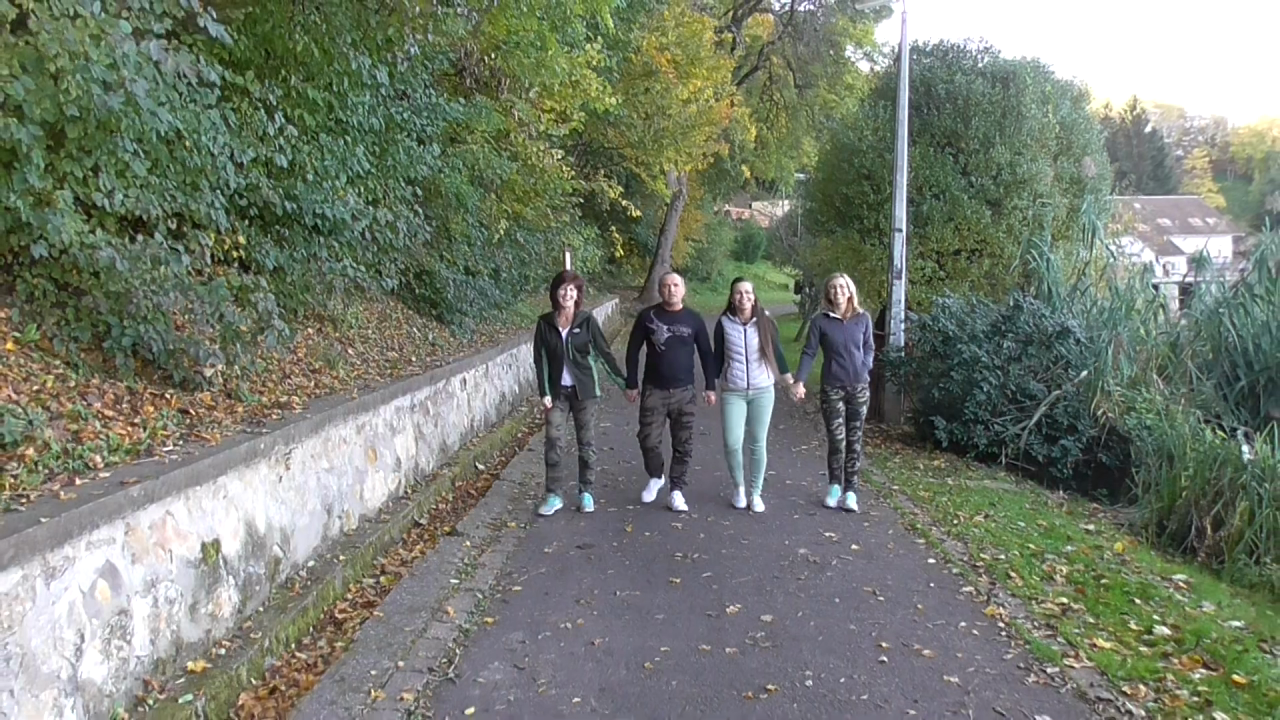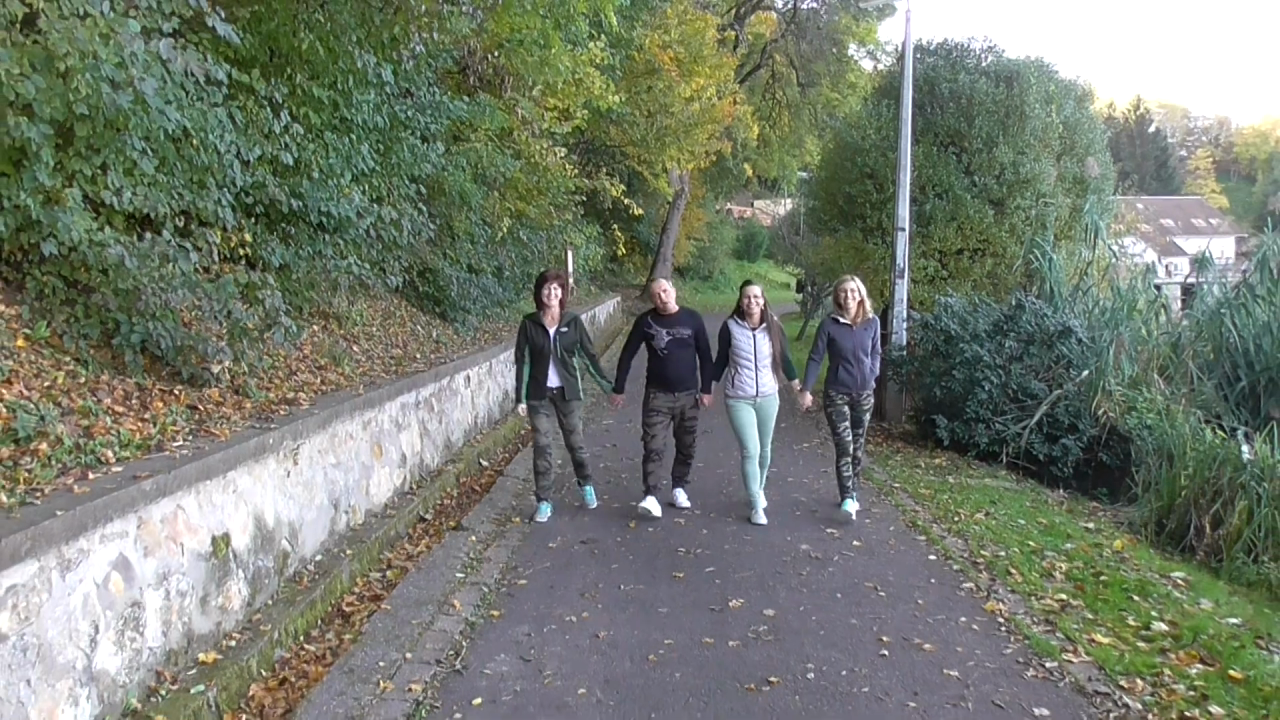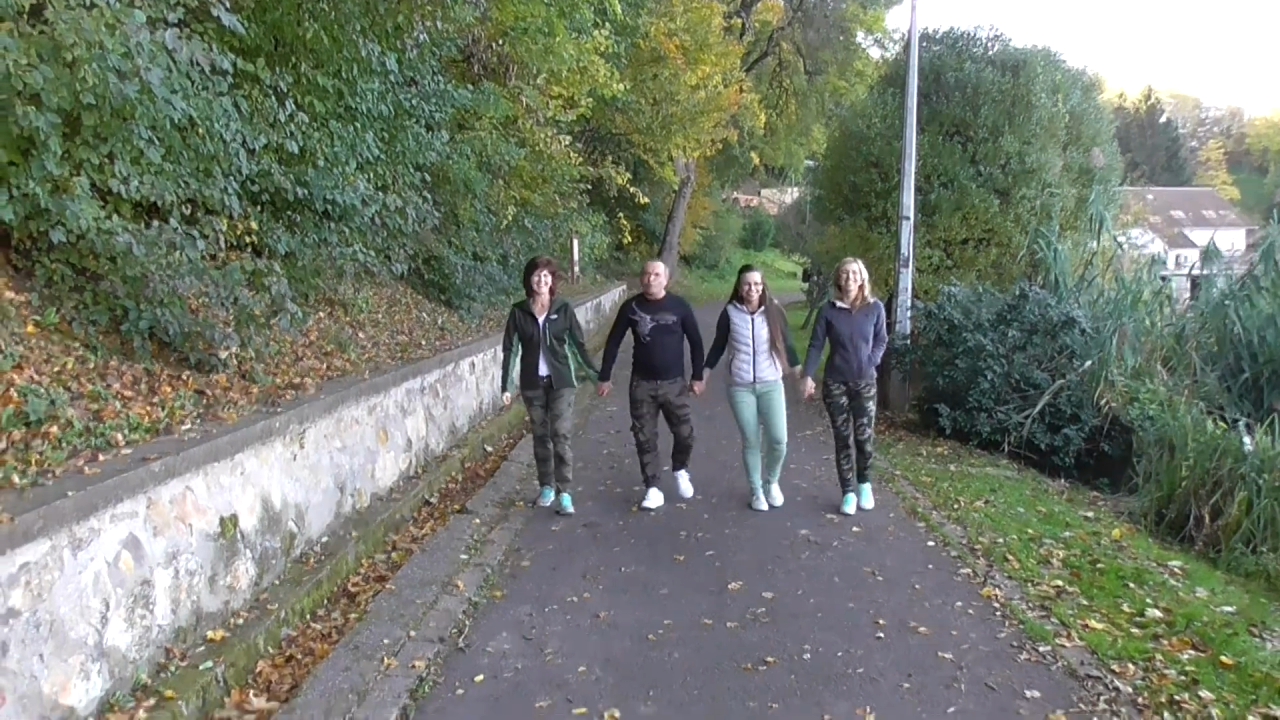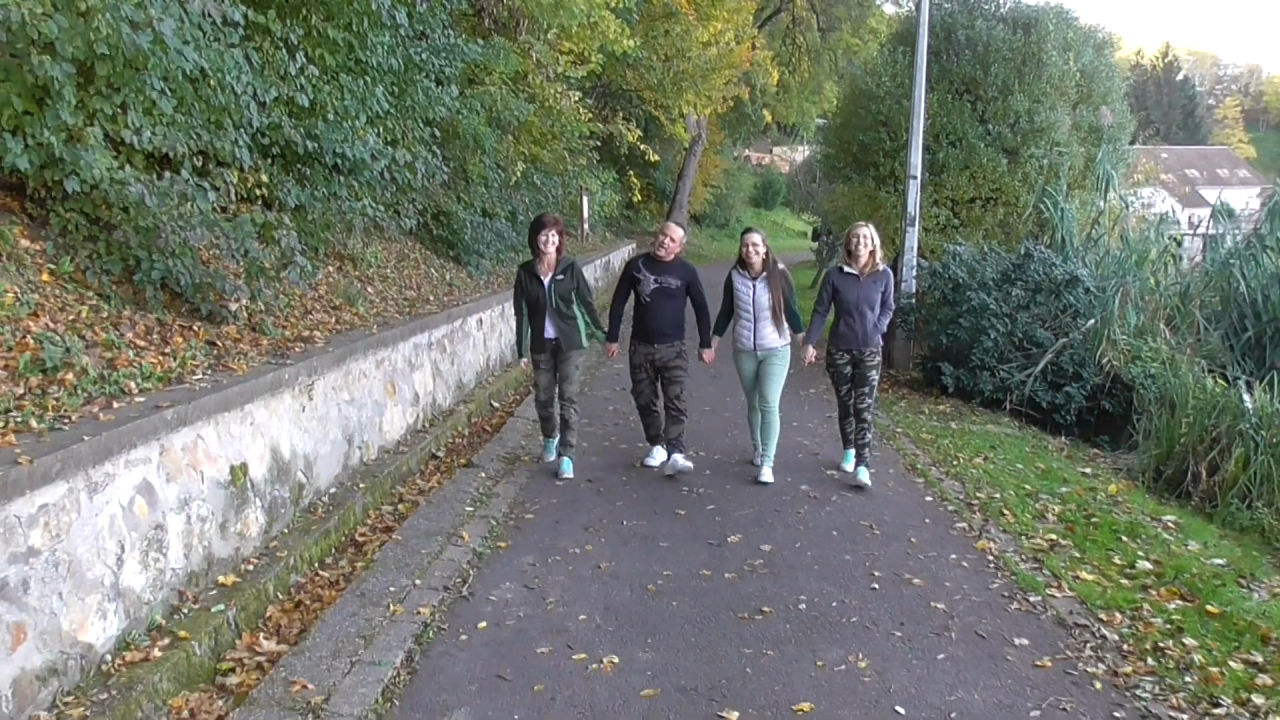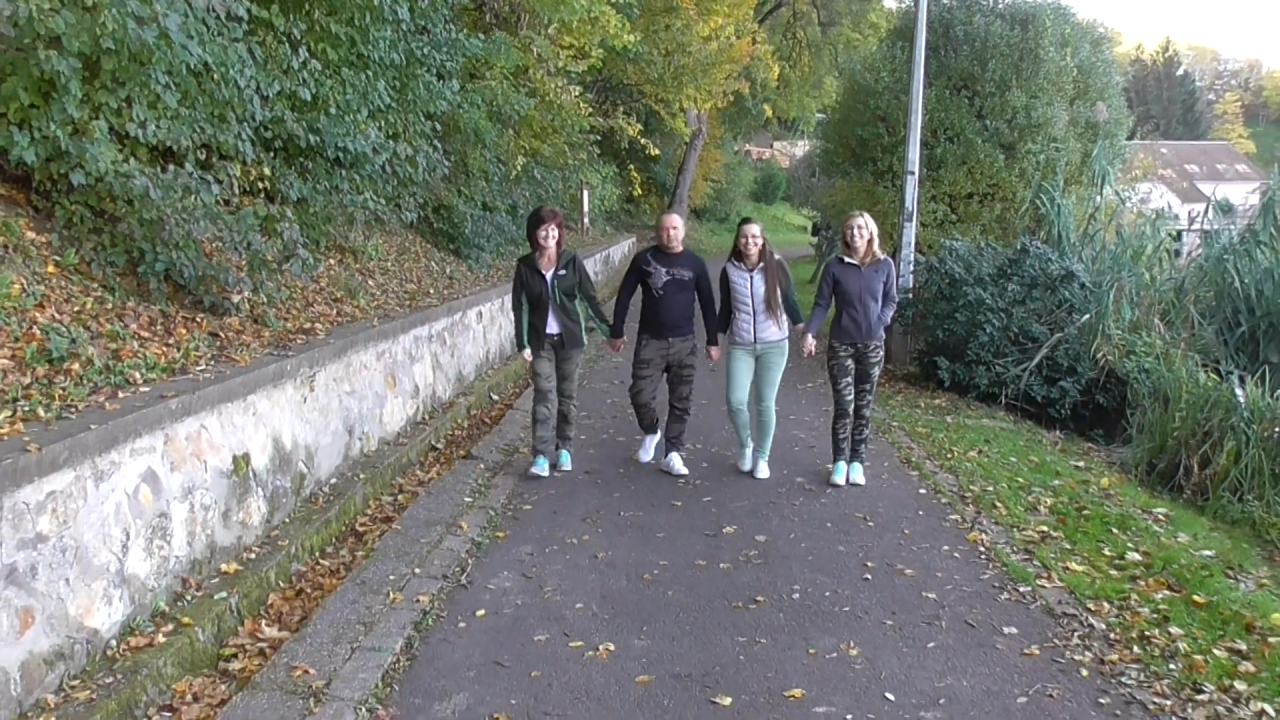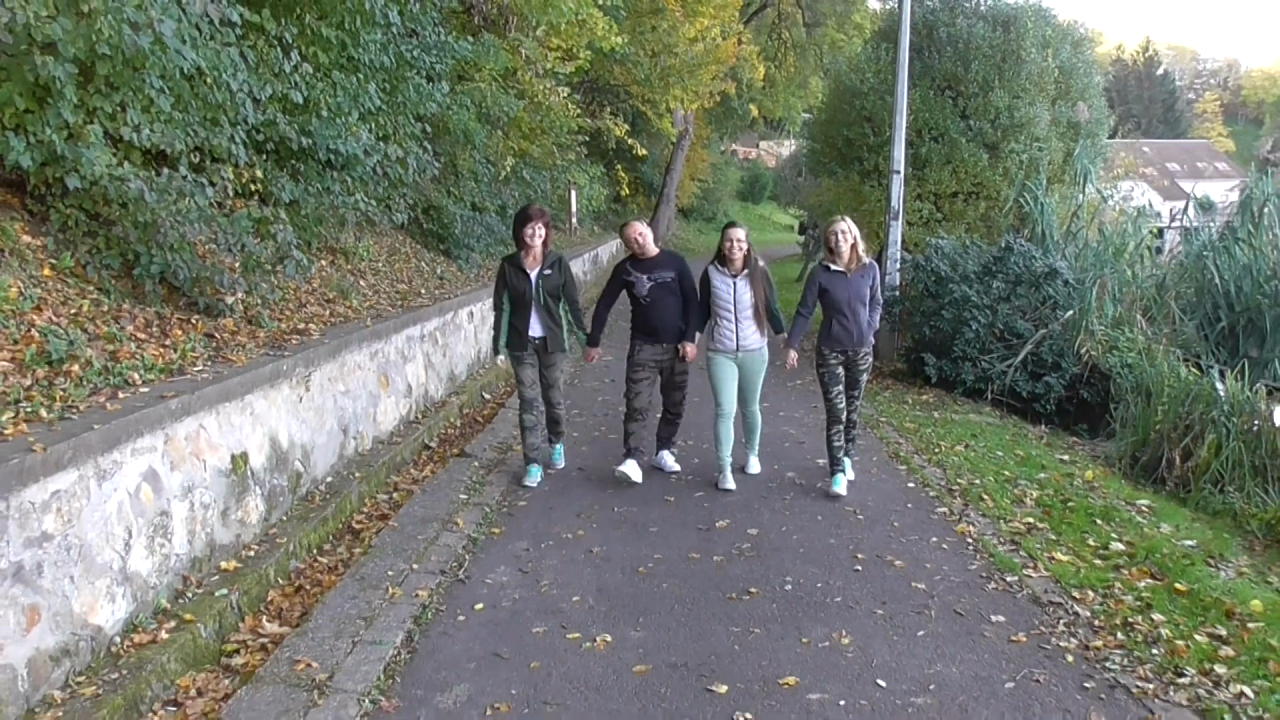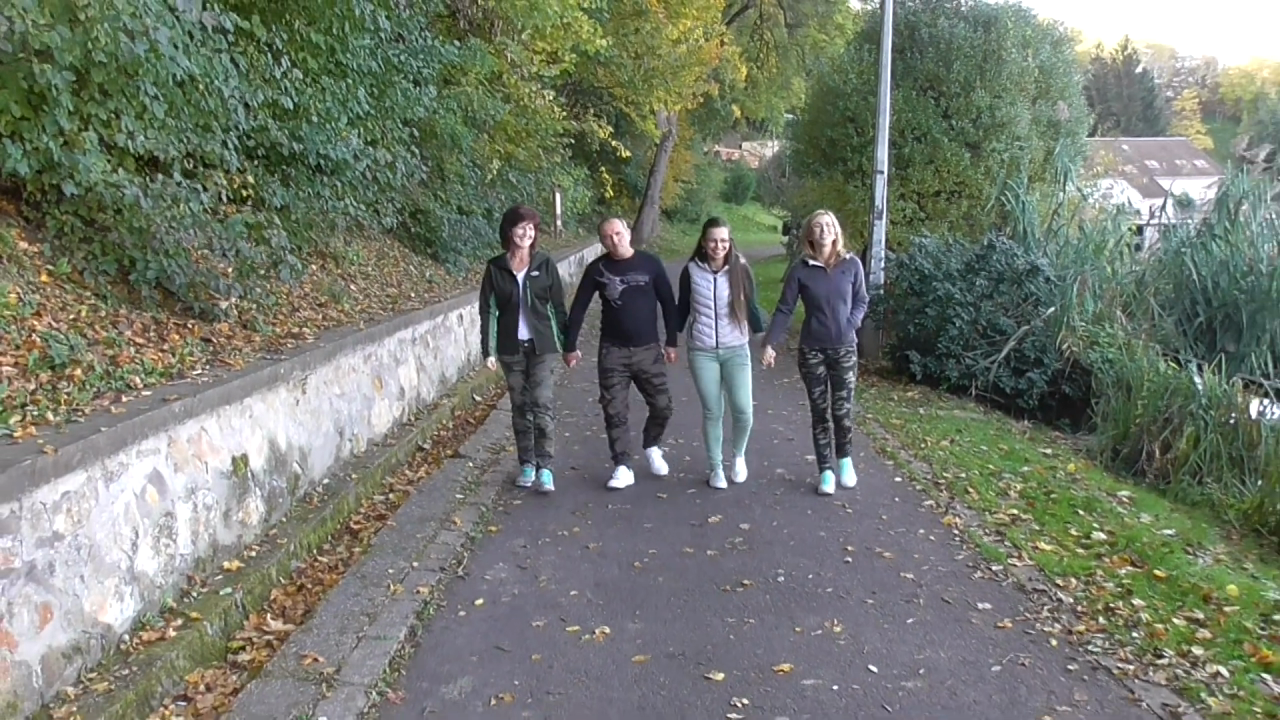
dt=0.4s
person 1, frame 1
left shoulder: (587, 321)
right shoulder: (545, 323)
left elbow: (604, 353)
right elbow: (540, 360)
left wrist: (624, 383)
right wrist: (544, 392)
left hip: (585, 390)
right hip: (557, 391)
left knee: (585, 442)
right knee: (553, 440)
left ankle: (585, 491)
right ankle: (553, 495)
person 1, frame 2
left shoulder: (573, 322)
right shoulder: (529, 324)
left elbow: (589, 355)
right elbow: (522, 361)
left wrist: (608, 386)
right wrist: (520, 397)
left hip: (568, 392)
right hip: (538, 395)
left knee: (575, 443)
right knee: (542, 447)
left ankle: (586, 485)
right ankle: (543, 502)
person 1, frame 3
left shoulder: (564, 308)
right shoulder: (519, 312)
left elbow: (578, 344)
right elbow: (510, 349)
left wrist: (595, 375)
right wrist: (506, 385)
left hip: (562, 381)
right hip: (532, 383)
left knee: (561, 434)
right knee: (541, 436)
left ankle: (564, 493)
right ankle: (546, 486)
person 1, frame 4
left shoulder: (571, 267)
right shoulder: (525, 272)
left elbow: (586, 304)
right elbow: (521, 313)
left wrist: (603, 337)
right wrist: (522, 350)
left hip: (571, 343)
right hip: (541, 345)
left knee: (569, 399)
right knee: (543, 399)
left ankle: (566, 456)
right ankle: (550, 437)
person 1, frame 5
left shoulder: (572, 261)
right shoulder: (525, 266)
left elbow: (589, 298)
right elbow: (520, 307)
left wrist: (610, 331)
right wrist: (522, 343)
left hip: (570, 338)
right hip: (540, 340)
left knee: (567, 395)
right knee: (543, 394)
left ankle: (563, 448)
right ankle: (541, 456)
person 1, frame 6
left shoulder: (558, 263)
right shoulder: (509, 266)
left elbow: (572, 303)
right elbow: (501, 308)
left wrist: (585, 339)
right wrist: (498, 346)
left hip: (553, 342)
right hip: (522, 344)
left knee: (554, 399)
right knee: (529, 402)
left ankle: (556, 442)
right ankle: (533, 464)
person 1, frame 7
left shoulder: (545, 264)
right shoulder: (495, 268)
left elbow: (558, 305)
right elbow: (487, 310)
left wrist: (568, 343)
right wrist: (488, 349)
left hip: (542, 345)
right hip: (511, 347)
left knee: (542, 404)
right knee: (520, 407)
left ankle: (545, 468)
right ankle: (527, 464)
person 2, frame 1
left shoulder: (863, 318)
right shoulder: (820, 320)
right elbow: (809, 352)
left wrist: (864, 367)
right wrist: (799, 380)
left hip: (859, 387)
right hip: (832, 387)
left knee: (854, 441)
right knee: (836, 440)
left ankle: (850, 491)
right ankle: (834, 485)
person 2, frame 2
left shoulder: (872, 323)
right shoulder: (828, 325)
right elbow: (815, 358)
left wrist: (872, 374)
right wrist: (806, 389)
left hip: (864, 393)
right hip: (836, 394)
left knee: (857, 447)
right knee: (844, 447)
left ankle: (851, 492)
right ankle: (847, 500)
person 2, frame 3
left shoulder: (875, 308)
right shoulder: (828, 310)
left elbow: (881, 340)
right elbow: (816, 345)
left wrist: (872, 362)
right wrist: (807, 376)
left hip: (865, 382)
right hip: (835, 382)
left knee: (864, 437)
right knee: (843, 439)
left ankle: (864, 483)
right ankle: (848, 493)
person 2, frame 4
left shoulder: (884, 275)
right shoulder: (834, 274)
left elbow: (888, 308)
right elbow: (820, 311)
left wrist: (877, 329)
right wrist: (809, 343)
left hip: (870, 351)
right hip: (839, 350)
left knee: (864, 408)
right knee: (845, 405)
left ankle: (862, 466)
right ankle: (849, 450)
person 2, frame 5
left shoulder: (884, 265)
right shoulder: (835, 266)
left elbow: (891, 300)
right elbow: (822, 304)
left wrist: (880, 322)
right wrist: (809, 333)
left hip: (872, 345)
right hip: (841, 344)
left knee: (863, 406)
right knee: (844, 404)
left ankle: (856, 461)
right ankle: (839, 462)
person 2, frame 6
left shoulder: (870, 268)
right shoulder: (820, 273)
left elbow: (876, 304)
right elbow: (804, 312)
left wrist: (870, 328)
right wrist: (792, 346)
left hip: (862, 350)
right hip: (830, 351)
left knee: (852, 409)
right knee: (836, 412)
left ankle: (845, 457)
right ankle: (837, 474)
person 2, frame 7
left shoulder: (851, 265)
right shoulder: (800, 270)
left elbow: (861, 301)
right elbow: (784, 309)
left wrist: (851, 325)
right wrist: (770, 343)
left hip: (845, 349)
right hip: (812, 350)
left knee: (842, 410)
right knee: (820, 413)
left ankle: (844, 458)
right ankle: (826, 470)
person 3, frame 1
left shoulder: (765, 322)
right shoulder: (724, 323)
left elbow: (777, 353)
right elbow: (718, 357)
left wrist: (791, 383)
left hip: (762, 391)
right hip: (732, 392)
left knee: (758, 444)
right knee: (732, 443)
left ankle: (756, 493)
right ankle: (738, 486)
person 3, frame 2
left shoulder: (773, 326)
right shoulder: (730, 327)
left elbow: (784, 359)
right elbow: (721, 360)
left wrist: (799, 389)
left hip: (768, 397)
right hip: (738, 399)
left knee: (764, 449)
right knee: (750, 450)
left ankle: (758, 489)
right ankle: (755, 506)
person 3, frame 3
left shoulder: (774, 311)
right shoulder: (729, 313)
left elbow: (787, 344)
right elbow: (718, 346)
left wrist: (800, 375)
right wrist: (703, 376)
left hip: (771, 385)
right hip: (740, 387)
left knee: (779, 438)
right knee: (751, 441)
left ankle: (772, 481)
right ankle: (757, 492)
person 3, frame 4
left shoulder: (779, 274)
right shoulder: (734, 276)
left elbow: (791, 310)
right elbow: (726, 312)
right wrist: (712, 345)
left hip: (776, 351)
right hip: (744, 351)
left knee: (769, 405)
right knee: (753, 404)
left ankle: (766, 465)
right ankle: (758, 450)
person 3, frame 5
left shoulder: (776, 266)
right shoulder: (729, 270)
left elbow: (789, 301)
right elbow: (725, 308)
left hip: (774, 345)
right hip: (740, 346)
left knee: (765, 404)
right knee: (735, 402)
left ankle: (762, 459)
right ankle: (745, 445)
person 3, frame 6
left shoulder: (759, 272)
right shoulder: (711, 274)
left elbow: (771, 308)
right elbow: (703, 310)
left hip: (754, 352)
right hip: (720, 353)
left knee: (750, 407)
right knee: (725, 409)
left ankle: (752, 454)
right ankle: (725, 470)
person 3, frame 7
left shoulder: (740, 269)
right shoulder: (691, 271)
left elbow: (751, 307)
right elbow: (682, 308)
left hip: (736, 350)
right hip: (701, 352)
left knee: (743, 409)
right knee: (712, 412)
left ankle: (738, 455)
right ankle: (716, 468)
person 4, frame 1
left shoulder: (694, 319)
right shoulder: (647, 316)
left elbow: (706, 354)
right elbow: (633, 350)
left wrist: (710, 386)
right wrist: (631, 384)
left hip: (684, 392)
right hip: (653, 391)
left knee: (683, 445)
right knee: (648, 441)
left ankle: (676, 491)
right ankle: (655, 477)
person 4, frame 2
left shoulder: (692, 319)
right shoulder: (645, 322)
left elbow: (705, 355)
right elbow: (627, 355)
left wrist: (706, 389)
right wrist: (618, 389)
left hip: (688, 395)
right hip: (657, 395)
left knee: (686, 447)
right knee: (653, 447)
left ankle: (679, 488)
right ankle: (651, 498)
person 4, frame 3
left shoulder: (679, 306)
right shoulder: (631, 307)
left elbow: (695, 341)
right elbow: (613, 342)
left wrist: (697, 376)
right wrist: (604, 377)
left hip: (674, 383)
right hip: (642, 384)
left knee: (685, 434)
right knee: (645, 438)
left ankle: (680, 470)
right ankle: (653, 489)
person 4, frame 4
left shoulder: (686, 271)
right shoulder: (636, 265)
left elbow: (700, 308)
right elbow: (619, 302)
left wrist: (705, 344)
right wrist: (612, 338)
left hip: (673, 348)
right hip: (640, 347)
left knee: (676, 402)
right knee: (645, 401)
left ankle: (675, 457)
right ankle: (657, 446)
person 4, frame 5
left shoulder: (695, 263)
right shoulder: (644, 259)
left elbow: (707, 303)
right elbow: (624, 295)
left wrist: (713, 341)
right wrist: (617, 333)
left hip: (684, 343)
right hip: (650, 341)
left knee: (681, 402)
right knee: (641, 396)
left ankle: (672, 455)
right ankle: (651, 432)
person 4, frame 6
left shoulder: (675, 262)
right shoulder: (624, 269)
left elbow: (692, 301)
right elbow: (604, 304)
left wrist: (690, 338)
right wrist: (593, 342)
left hip: (675, 346)
right hip: (643, 346)
left knee: (674, 405)
right knee: (637, 405)
left ankle: (664, 452)
right ankle: (632, 462)
person 4, frame 7
left shoulder: (650, 263)
right shoulder: (596, 269)
left elbow: (668, 303)
right elbow: (579, 308)
left wrist: (671, 342)
right wrist: (570, 346)
left hip: (648, 349)
right hip: (612, 351)
left knee: (662, 405)
right knee: (614, 412)
left ankle: (652, 446)
right ankle: (622, 468)
